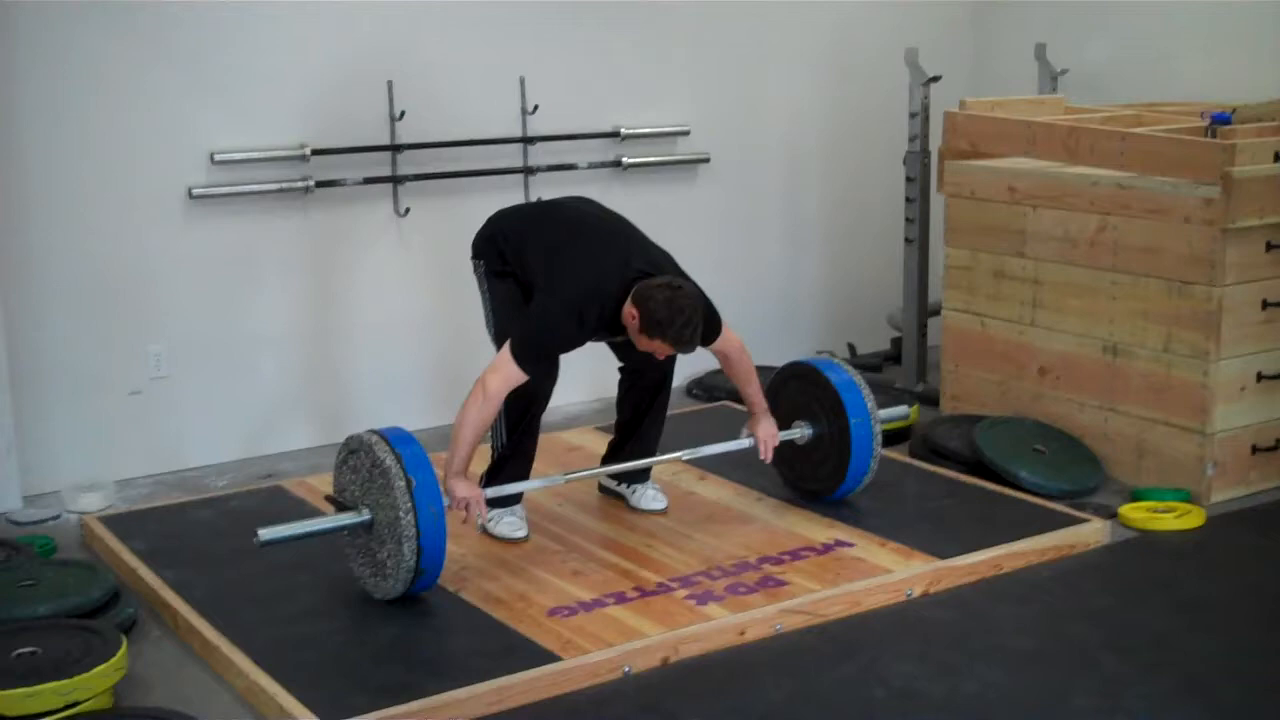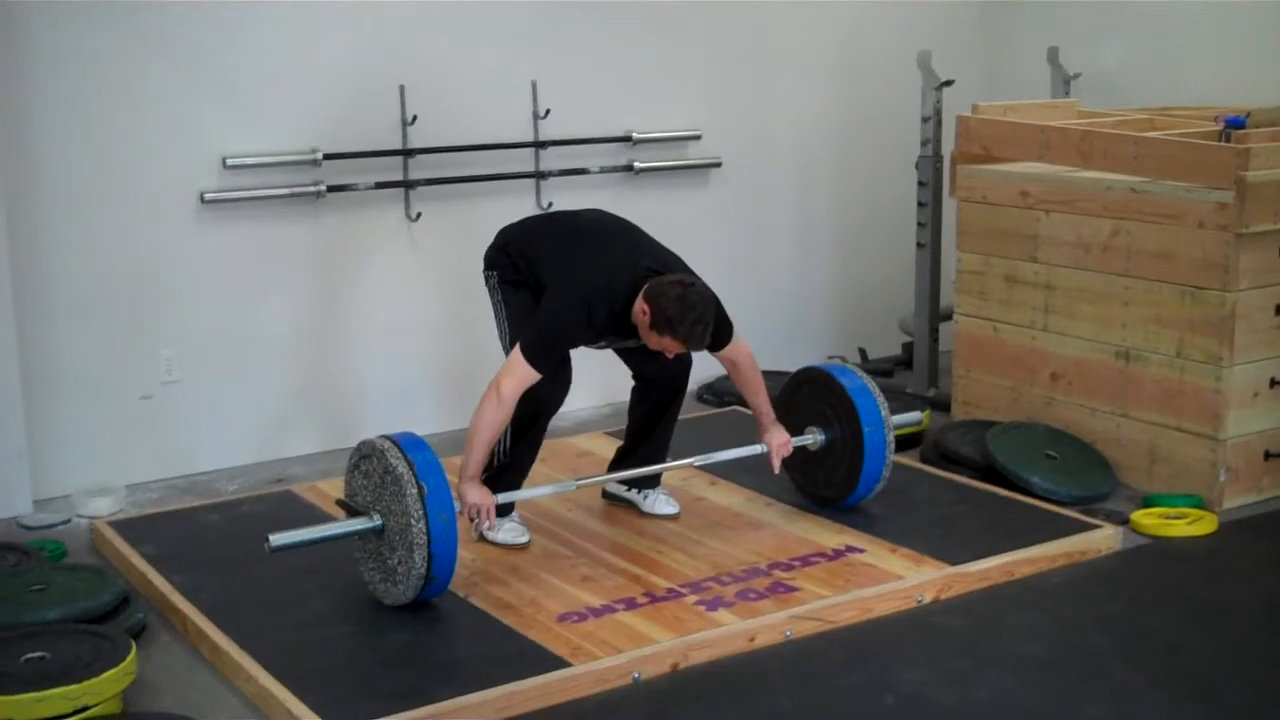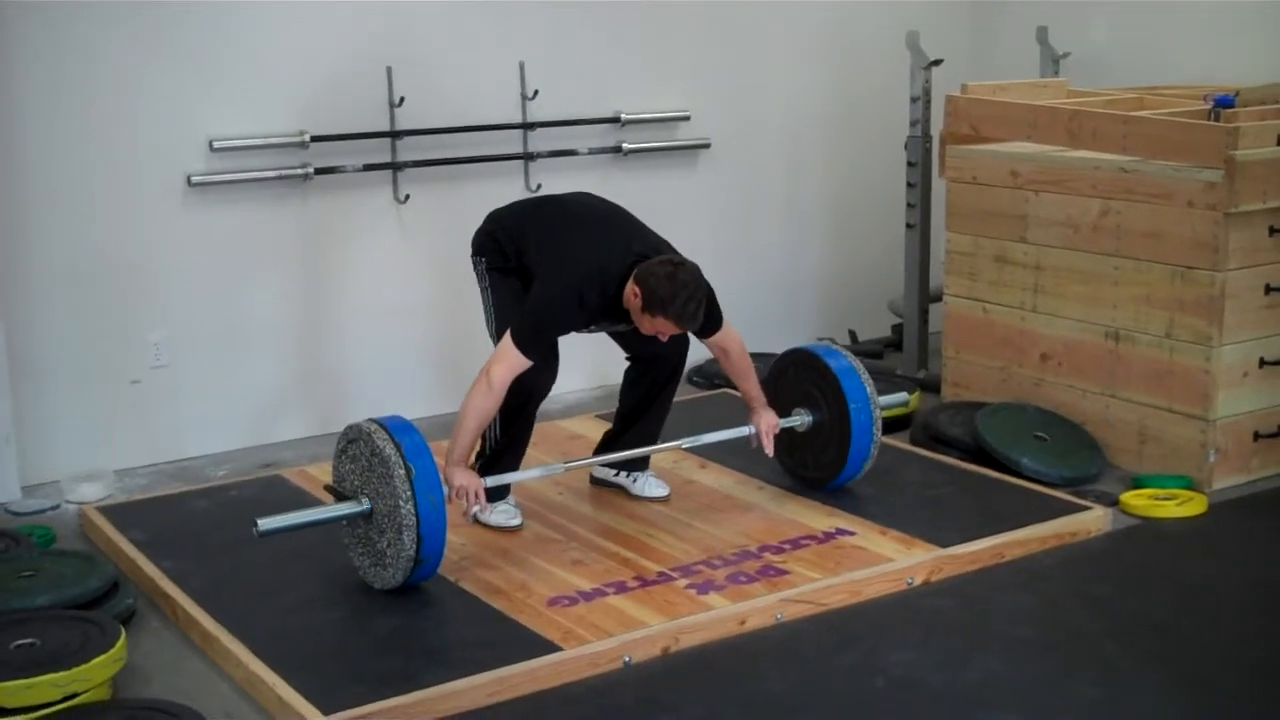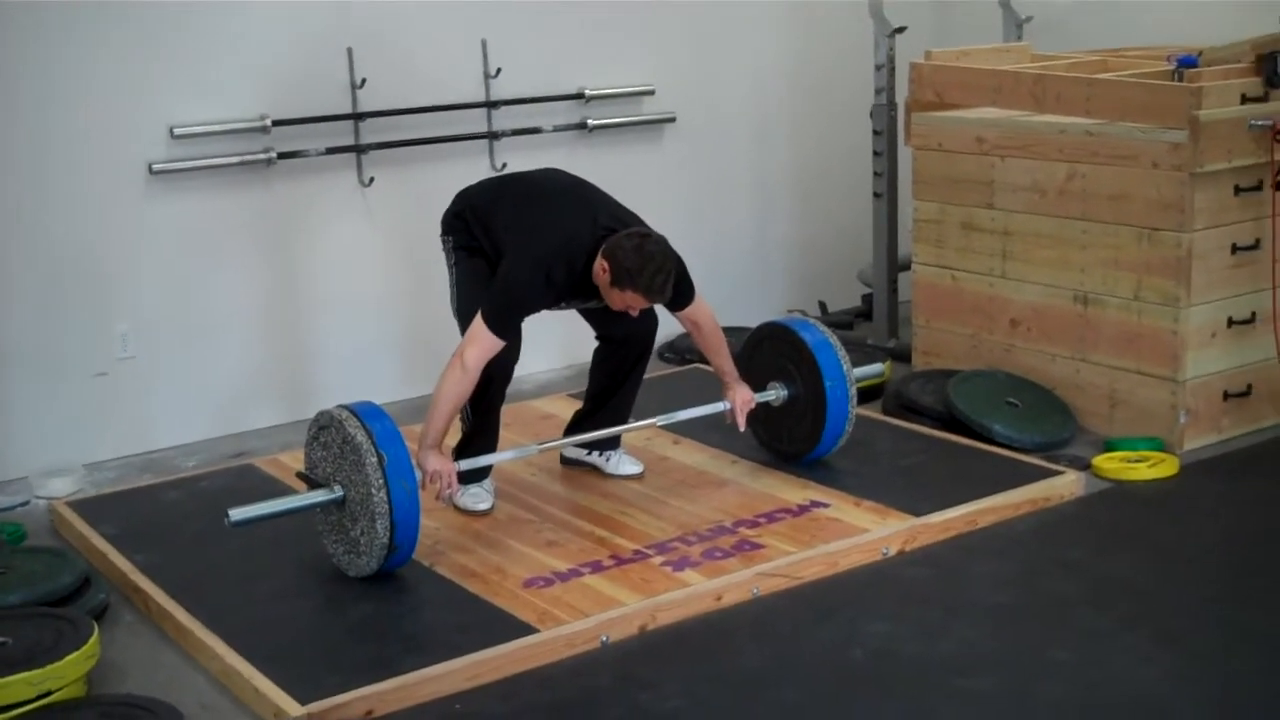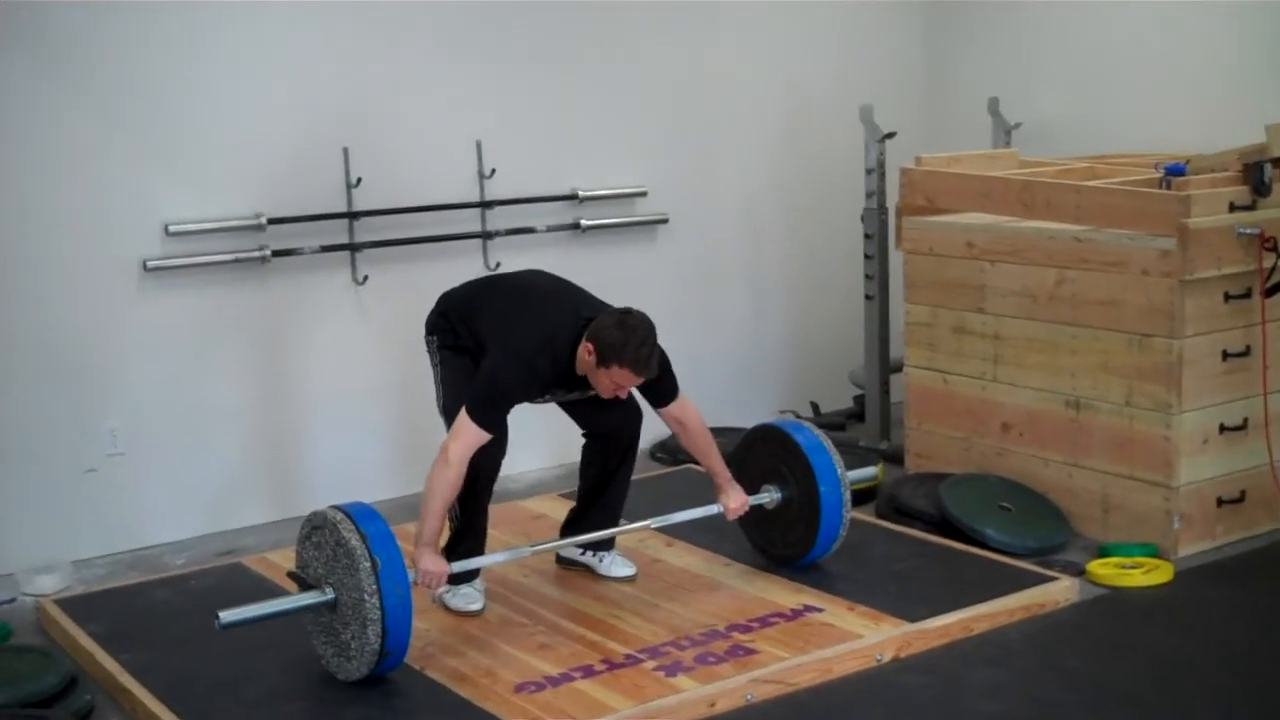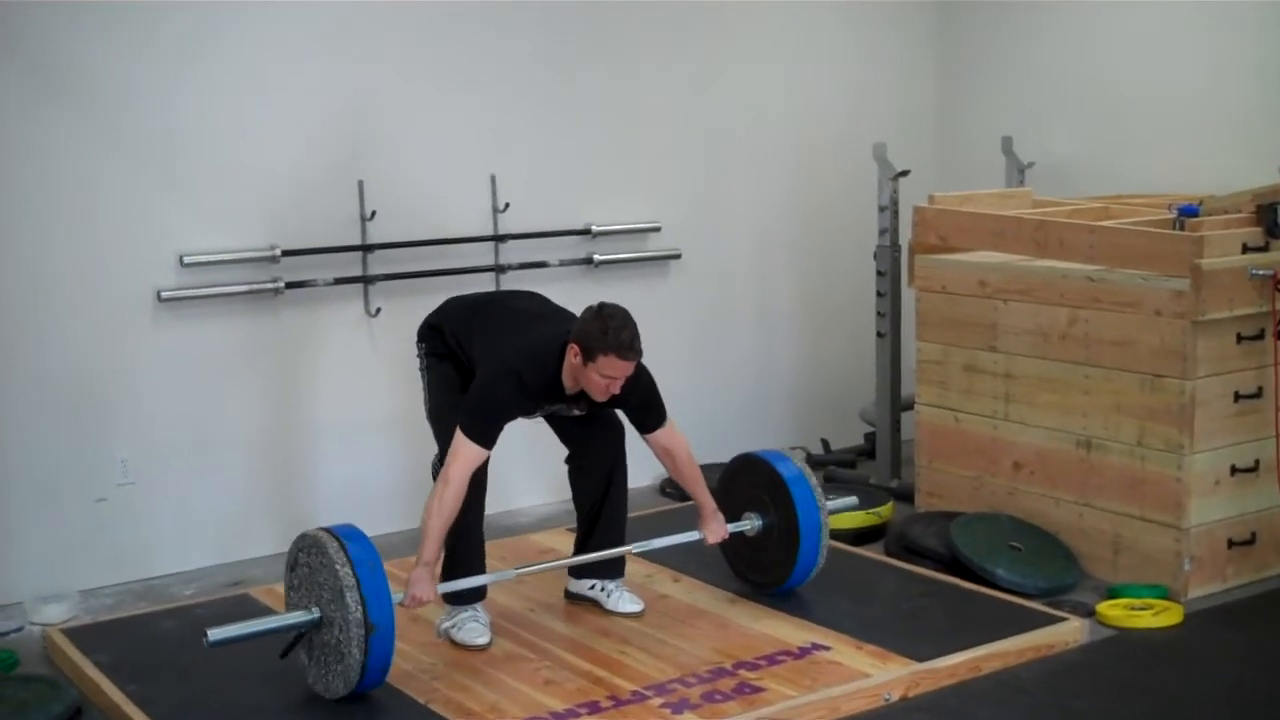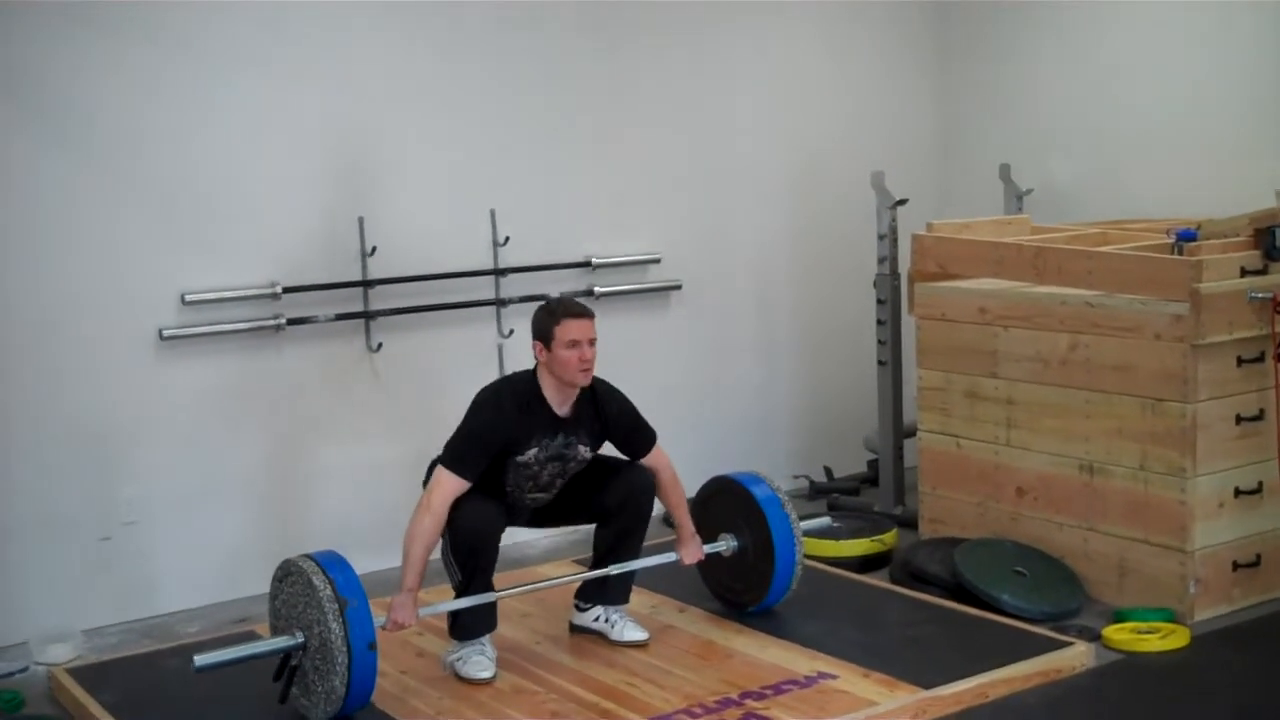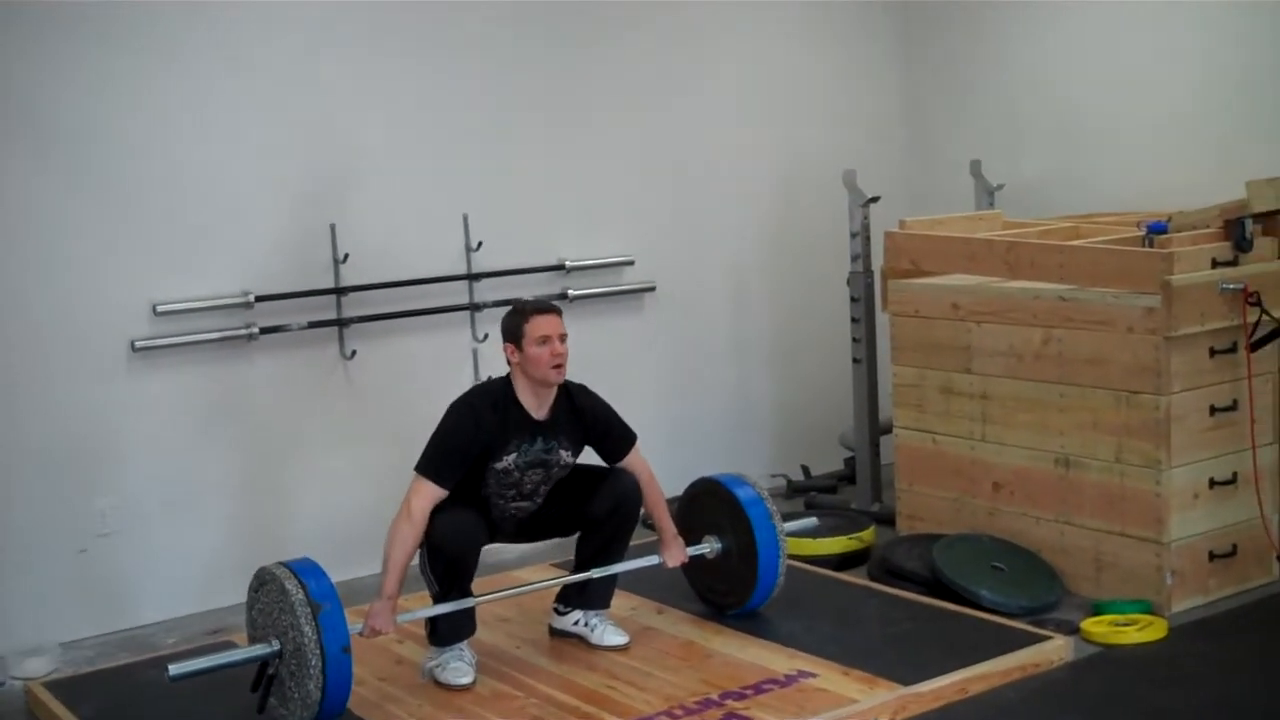
dt=0.7s
person 1, frame 1
left shoulder: (679, 299)
right shoulder: (573, 308)
left elbow: (729, 347)
right elbow: (491, 386)
left wrist: (760, 414)
right wrist: (456, 476)
right hip: (503, 254)
left knee: (651, 366)
right knee: (535, 376)
left ankle: (625, 473)
right ankle: (497, 496)
person 1, frame 2
left shoulder: (690, 301)
right shoulder: (582, 306)
left elbow: (736, 356)
right elbow: (506, 388)
left wrist: (768, 424)
right wrist: (470, 481)
right hip: (515, 268)
left knee: (670, 371)
right knee: (545, 382)
left ankle: (631, 478)
right ankle: (495, 506)
person 1, frame 3
left shoulder: (680, 286)
right shoulder: (575, 291)
left elbow: (726, 344)
right elbow: (496, 375)
left wrist: (758, 406)
right wrist: (456, 465)
left knee: (670, 351)
right knee: (535, 368)
left ankle: (620, 462)
right ankle: (490, 487)
person 1, frame 4
left shoulder: (652, 260)
right shoulder: (541, 269)
left elbow: (697, 318)
right elbow: (469, 359)
left wrist: (731, 382)
right wrist: (430, 449)
right hip: (473, 232)
left knee: (637, 330)
right knee: (497, 351)
left ankle: (591, 441)
right ankle: (470, 472)
person 1, frame 5
left shoulder: (633, 353)
right shoulder: (525, 362)
left elbow: (682, 417)
right elbow: (455, 453)
left wrist: (724, 483)
right wrist: (427, 548)
right hip: (458, 336)
left knee: (621, 422)
right knee: (484, 448)
left ankle: (585, 542)
right ankle: (458, 572)
person 1, frame 6
left shoulder: (624, 371)
right shoulder: (514, 372)
left elbow: (668, 444)
right elbow: (456, 473)
left wrist: (708, 512)
right wrist: (423, 568)
right hip: (449, 348)
left knee: (603, 440)
right knee: (469, 466)
left ankle: (594, 575)
right ankle: (462, 603)
person 1, frame 7
left shoulder: (604, 401)
right shoulder: (499, 407)
left elbow: (660, 467)
right elbow: (437, 499)
left wrist: (687, 534)
right wrist: (408, 593)
left hip: (549, 493)
right hip: (482, 494)
left knee: (636, 485)
right knee: (475, 521)
left ankle: (597, 606)
right ankle: (470, 637)
person 1, frame 8
left shoulder: (582, 405)
right shoulder: (475, 413)
left elbow: (638, 469)
right elbow: (417, 506)
left wrist: (669, 536)
right wrist: (387, 600)
left hip: (534, 507)
right hip: (471, 512)
left knee: (622, 491)
right knee: (452, 532)
left ankle: (578, 609)
right ankle: (449, 642)
